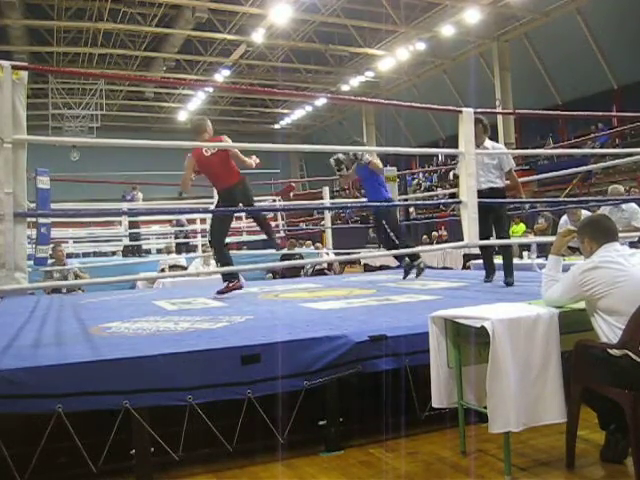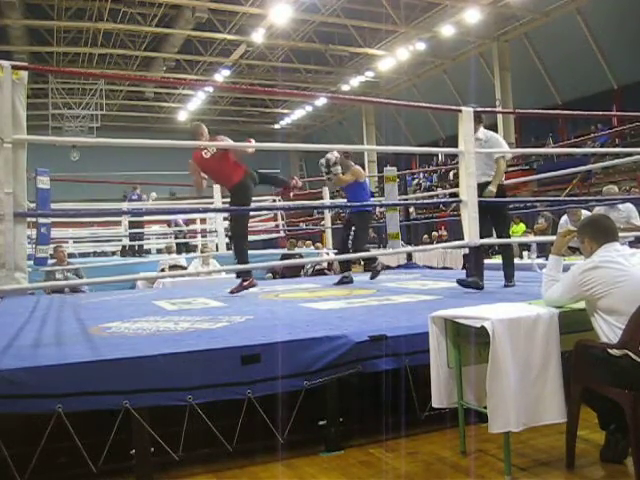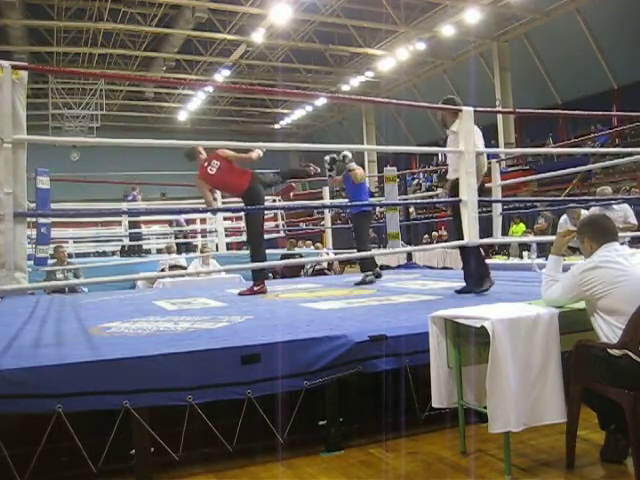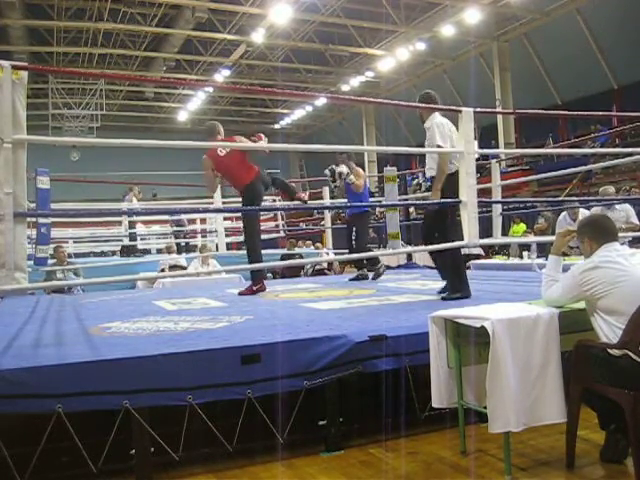
dt=0.4s
person 1, frame 1
left shoulder: (591, 268)
left elbow: (550, 297)
left wrist: (555, 254)
left knee: (565, 365)
right knee: (585, 358)
left ankle: (619, 427)
person 1, frame 2
left shoulder: (591, 267)
left elbow: (550, 297)
left wrist: (555, 254)
left knee: (565, 365)
right knee: (585, 357)
left ankle: (618, 427)
person 1, frame 3
left shoulder: (591, 267)
left elbow: (550, 297)
left wrist: (555, 253)
left knee: (565, 364)
right knee: (584, 357)
left ankle: (618, 426)
person 1, frame 4
left shoulder: (591, 268)
left elbow: (550, 297)
left wrist: (555, 253)
left knee: (565, 364)
right knee: (584, 357)
left ankle: (618, 426)
person 2, frame 1
left shoulder: (498, 149)
left elbow: (510, 174)
left wrist: (522, 197)
left hip: (496, 194)
right hip: (477, 197)
left knee: (502, 234)
right knee: (483, 237)
left ankle: (509, 274)
right ankle: (489, 270)
person 2, frame 2
left shoulder: (492, 138)
left elbow: (501, 163)
left wrist: (494, 185)
left hip: (492, 191)
right hip: (476, 191)
left knee: (502, 235)
left ankle: (509, 276)
right ankle: (475, 277)
person 2, frame 3
right shoulder: (451, 135)
left elbow: (479, 160)
left wrist: (475, 186)
right wrist: (447, 189)
right hip: (457, 188)
left knee: (467, 234)
right knee: (461, 236)
left ankle: (483, 276)
right ankle: (473, 282)
person 2, frame 4
left shoulder: (437, 124)
right shoulder: (436, 125)
left elbow: (444, 158)
left wrist: (436, 190)
left hip: (445, 184)
right hip: (444, 185)
left knee: (447, 237)
right knee: (428, 234)
left ankle: (459, 287)
right ankle: (452, 279)
person 3, frame 1
left shoulder: (193, 157)
right shoulder: (223, 140)
left elbow: (184, 188)
right elbow: (244, 162)
left wrist: (190, 175)
right wrist: (253, 161)
left hip: (227, 194)
right hip: (241, 184)
left knee: (217, 240)
right knee: (252, 209)
left ankle: (233, 280)
right ankle: (271, 236)
person 3, frame 2
left shoulder: (195, 161)
right shoulder: (220, 140)
left elbow: (200, 190)
right elbow: (246, 152)
left wrist: (202, 178)
right wrist: (251, 145)
left hip: (239, 191)
right hip: (248, 176)
left knee: (237, 235)
right knee: (261, 176)
left ankle: (246, 278)
right ankle: (290, 184)
person 3, frame 3
left shoulder: (201, 179)
right shoulder: (220, 154)
left elbow: (211, 206)
right elbow: (249, 158)
left wrist: (210, 194)
right wrist: (258, 152)
left hip: (251, 196)
right hip: (256, 180)
left knee: (255, 239)
right knee: (275, 176)
left ankle: (259, 284)
right ankle: (307, 171)
person 3, frame 4
left shoulder: (208, 158)
right shoulder: (235, 140)
left elbow: (213, 189)
right wrist: (262, 141)
left hip: (250, 193)
right hip: (260, 178)
left knee: (252, 238)
right knee: (274, 179)
left ankle: (258, 282)
right ankle: (295, 195)
person 4, frame 1
left shoulder: (371, 158)
right shoulder: (357, 167)
left elbow: (379, 168)
right elbow: (345, 181)
left wrist: (364, 158)
right wrist: (338, 168)
left hip: (384, 203)
right hip: (378, 206)
left knee: (396, 237)
right knee: (386, 240)
left ankle: (417, 262)
right ankle: (406, 262)
person 4, frame 2
left shoulder: (355, 171)
right shoulder: (345, 171)
left elbow: (340, 183)
right elbow: (335, 184)
left wrist: (335, 167)
right wrist: (327, 172)
left hip: (363, 212)
right hip: (354, 212)
left knee: (357, 245)
right knee: (343, 244)
left ankle: (374, 264)
right ankle: (346, 275)
person 4, frame 3
left shoulder: (357, 170)
right shoulder: (346, 173)
left elbow: (357, 179)
right elbow: (333, 183)
left wrist: (349, 163)
right wrist: (330, 168)
left hip: (362, 212)
right hip: (357, 212)
left knee: (362, 243)
right knee: (361, 243)
left ankle: (368, 275)
right ankle: (374, 270)
person 4, frame 4
left shoulder: (358, 172)
right shoulder: (348, 174)
left elbow: (359, 189)
right elbow: (343, 192)
left wrist: (347, 176)
right wrist: (334, 178)
left hip: (361, 212)
right hip: (352, 214)
left knee: (358, 244)
right knee: (353, 246)
left ankle: (378, 265)
right ankle: (362, 271)
